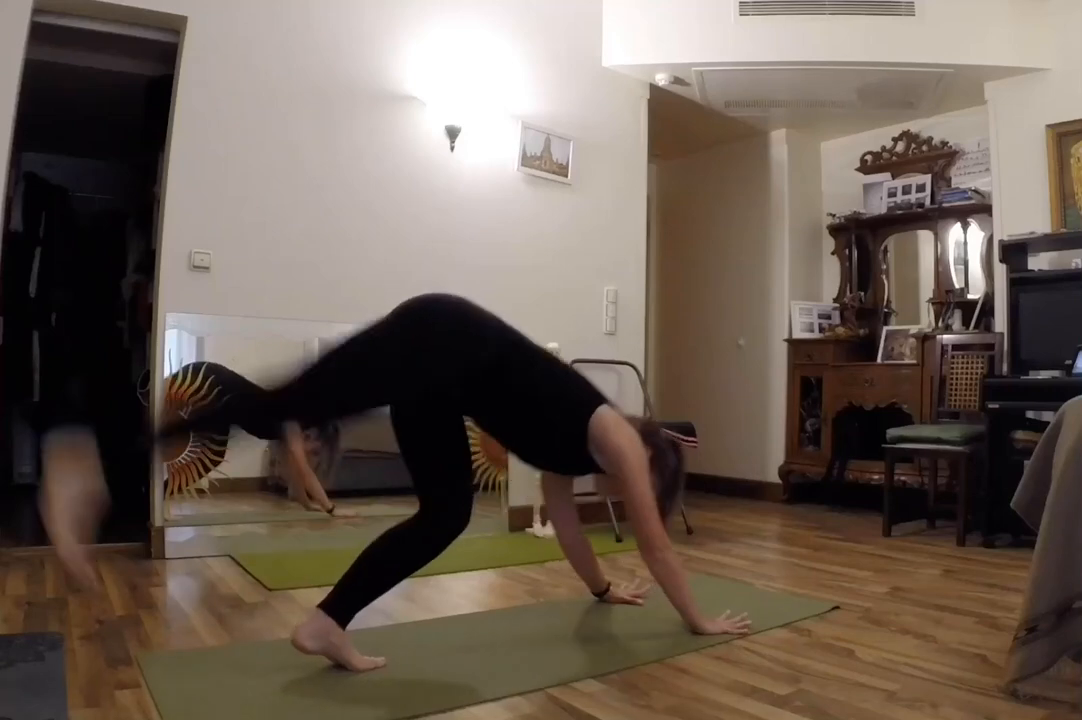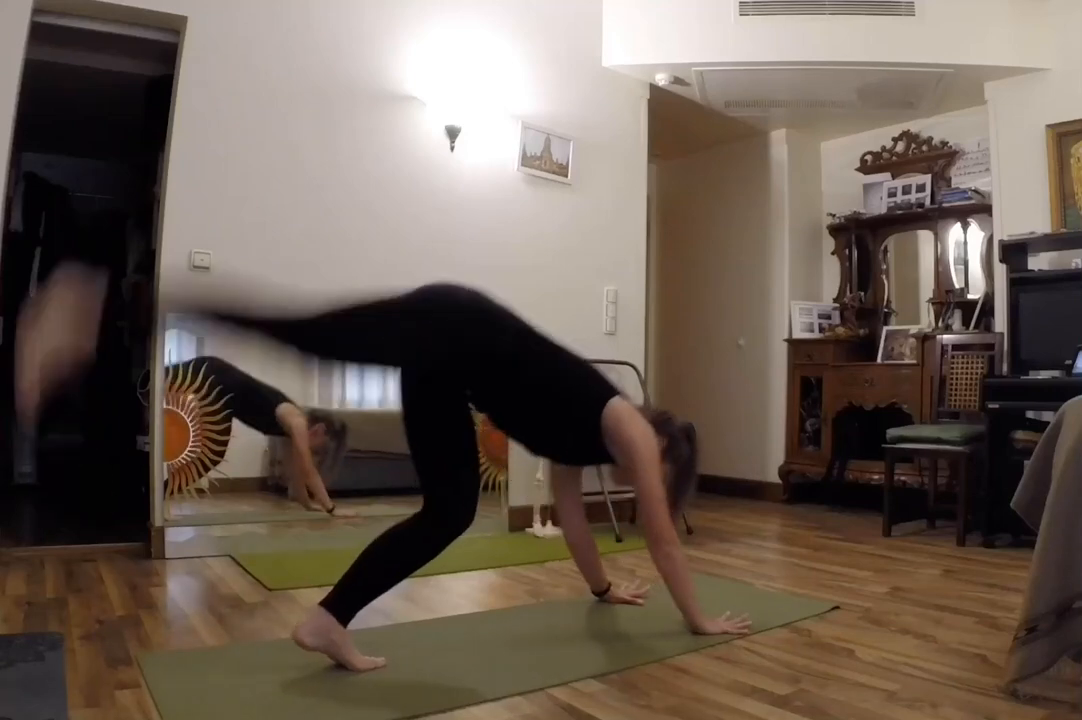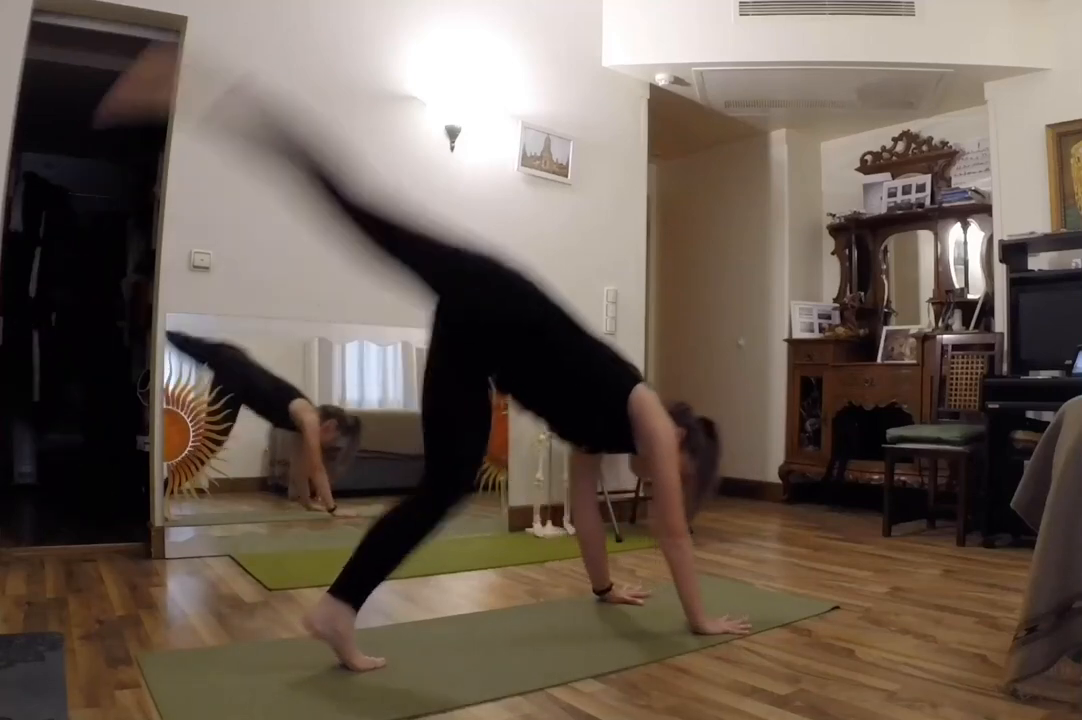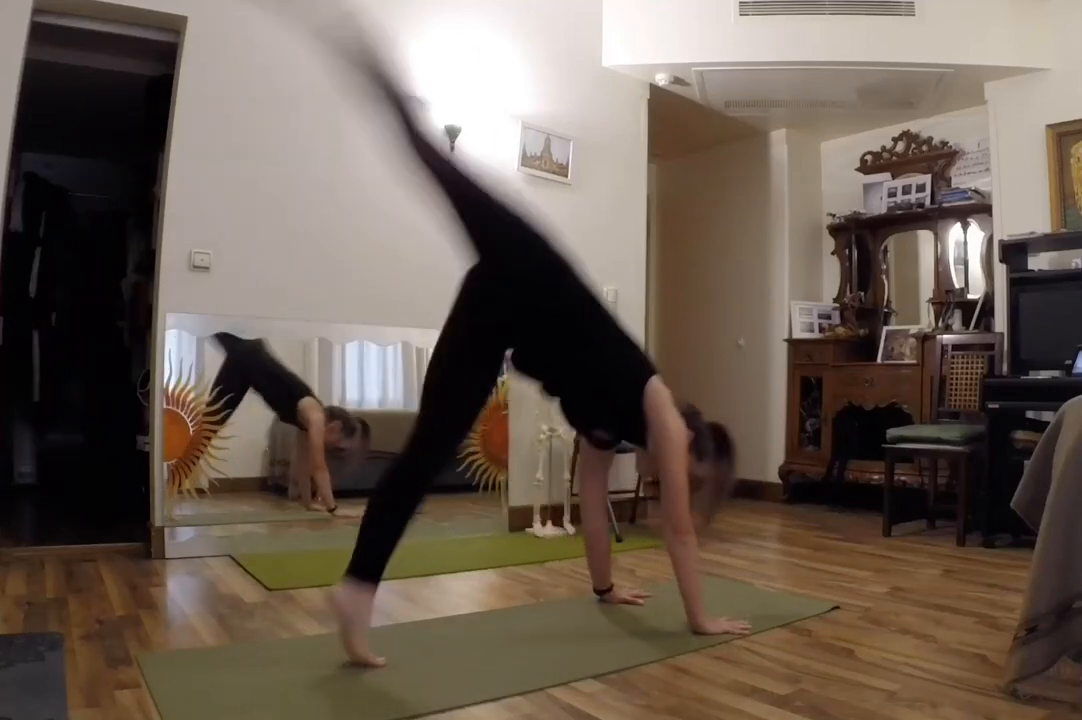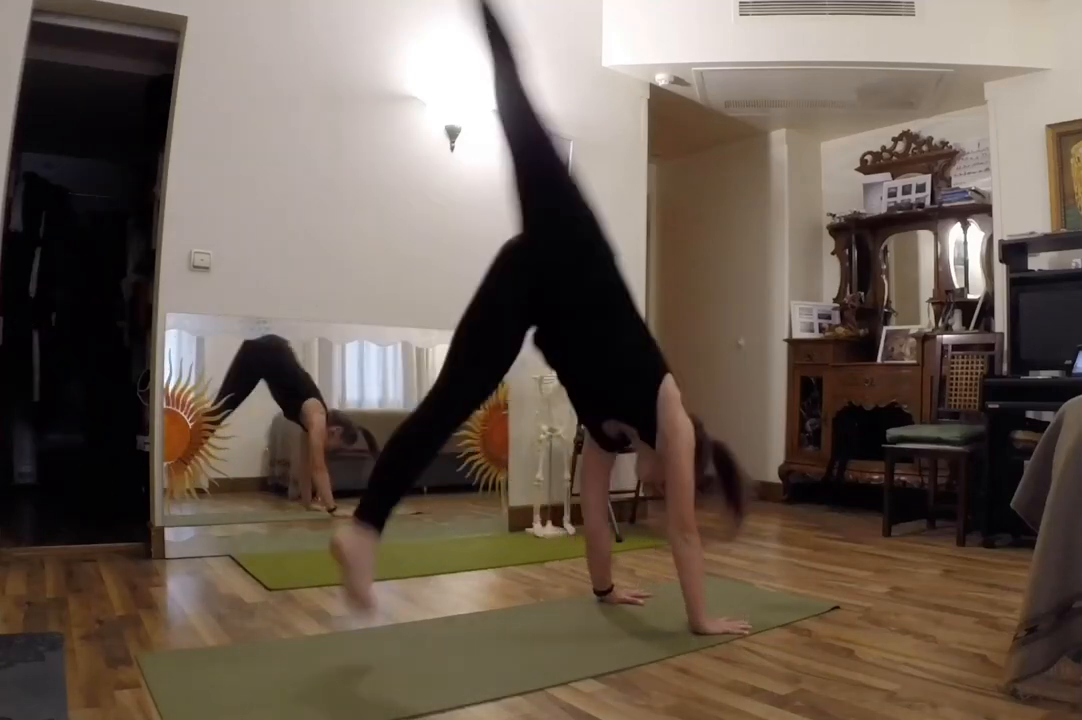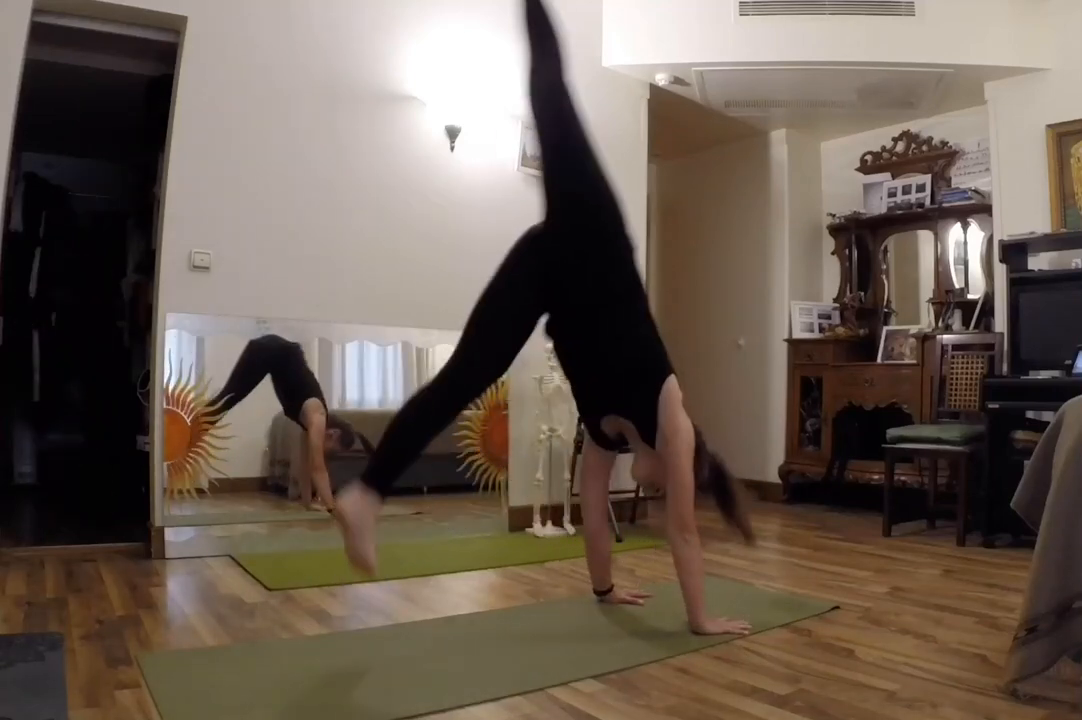
dt=0.1s
person 1, frame 1
left shoulder: (586, 446)
right shoulder: (615, 438)
left elbow: (565, 525)
right elbow: (655, 543)
left wrist: (603, 585)
right wrist: (698, 618)
left hip: (450, 354)
right hip: (441, 336)
left knee: (446, 512)
right knee: (276, 412)
left ankle: (326, 623)
person 1, frame 2
left shoulder: (577, 437)
right shoulder: (628, 428)
left elbow: (571, 515)
right elbow: (662, 537)
left wrist: (603, 587)
right wrist: (700, 619)
left hip: (448, 354)
right hip: (452, 329)
left knee: (448, 510)
right knee: (291, 333)
left ankle: (329, 620)
right ankle: (90, 305)
person 1, frame 3
left shoulder: (600, 429)
right shoulder: (650, 418)
left elbow: (586, 506)
right elbow: (673, 533)
left wrist: (606, 586)
right wrist: (701, 620)
left hip: (478, 315)
right hip: (485, 296)
left knee: (446, 482)
left ankle: (339, 608)
person 1, frame 4
left shoulder: (604, 425)
right shoulder: (665, 424)
left elbow: (591, 508)
right elbow: (679, 527)
left wrist: (603, 586)
right wrist: (700, 618)
left hip: (519, 312)
right hip: (520, 294)
left knee: (432, 443)
left ankle: (358, 589)
person 1, frame 5
left shoulder: (609, 428)
right shoulder: (673, 424)
left elbow: (593, 512)
right elbow: (682, 531)
left wrist: (605, 588)
right wrist: (702, 621)
left hip: (541, 268)
right hip: (562, 256)
left knee: (453, 399)
left ankle: (363, 528)
person 1, frame 6
left shoulder: (608, 427)
right shoulder: (672, 426)
left elbow: (592, 511)
right elbow: (681, 531)
left wrist: (605, 588)
right wrist: (702, 620)
left hip: (552, 259)
right hip: (583, 244)
left knee: (461, 379)
right knee: (552, 104)
person 2, frame 1
left shoulder: (288, 429)
right shoulder: (289, 426)
left elbow: (292, 471)
right elbow: (305, 474)
left wrist: (306, 502)
right wrist: (331, 508)
left hip: (213, 383)
right hip: (208, 380)
person 2, frame 2
left shoulder: (295, 423)
right shoulder: (296, 421)
left elbow: (296, 468)
right elbow: (309, 471)
left wrist: (306, 502)
right wrist: (331, 508)
left hip: (215, 378)
right hip: (212, 376)
person 2, frame 3
left shoulder: (306, 420)
right shoulder: (308, 418)
left elbow: (303, 462)
right elbow: (316, 467)
left wrist: (307, 500)
right wrist: (332, 507)
left hip: (235, 368)
right hip: (229, 365)
person 2, frame 4
left shoulder: (311, 418)
right shoulder: (314, 416)
left elbow: (301, 463)
right elbow: (318, 467)
left wrist: (306, 501)
right wrist: (332, 507)
left hip: (252, 358)
right hip: (245, 354)
person 2, frame 5
left shoulder: (314, 419)
right shoulder: (317, 418)
left elbow: (312, 464)
right elbow: (318, 467)
left wrist: (307, 502)
right wrist: (331, 507)
left hip: (270, 354)
right hip: (263, 352)
person 2, frame 6
left shoulder: (314, 420)
right shoulder: (317, 418)
left elbow: (311, 464)
right elbow: (316, 467)
left wrist: (307, 502)
right wrist: (332, 508)
left hip: (280, 352)
right hip: (271, 350)
